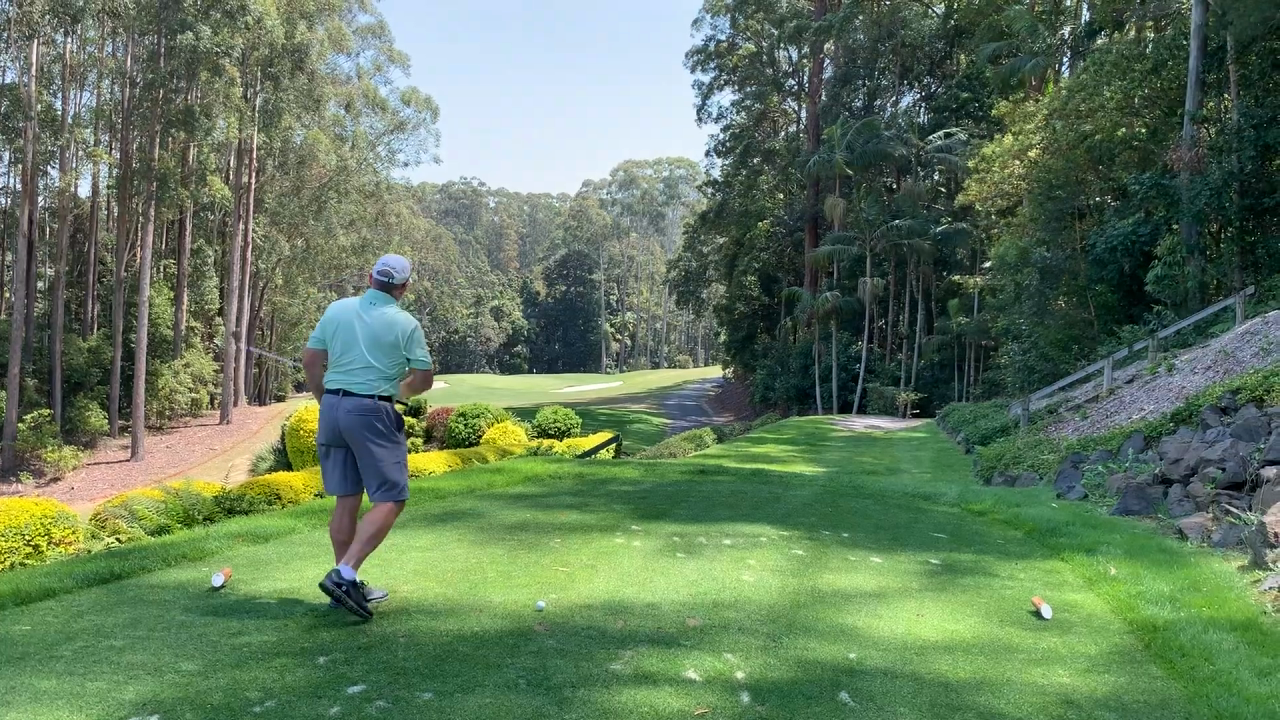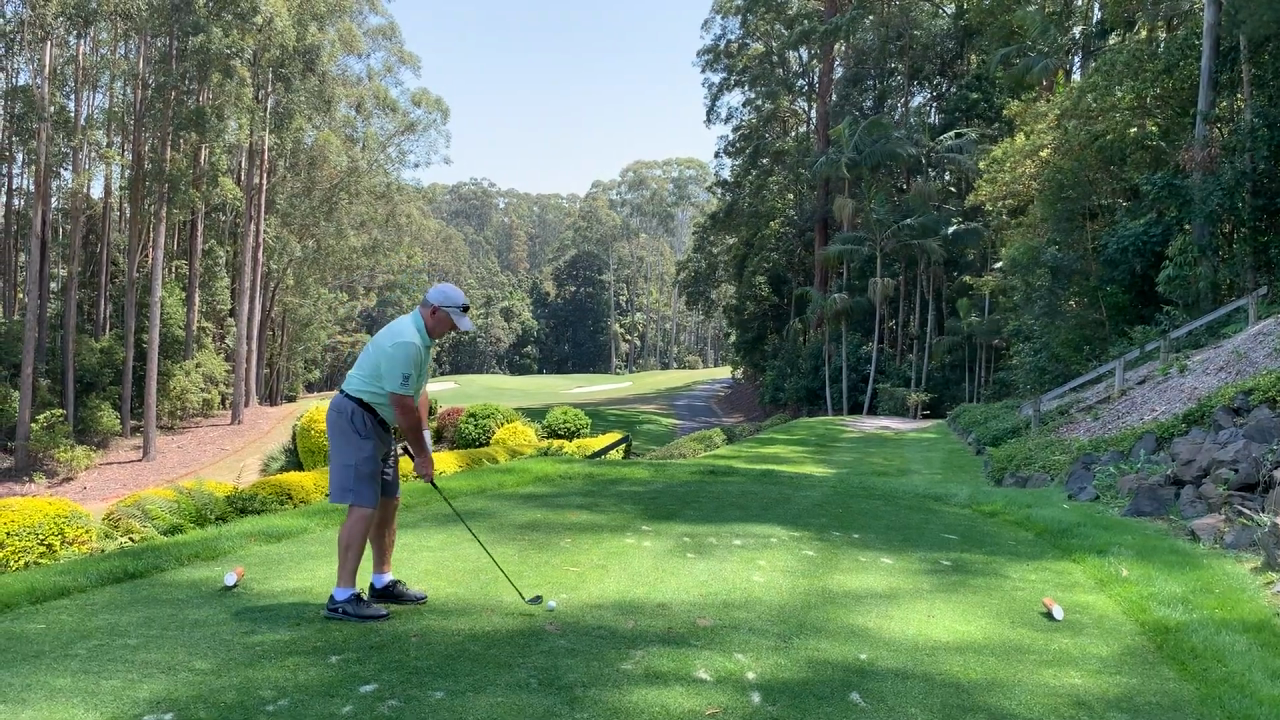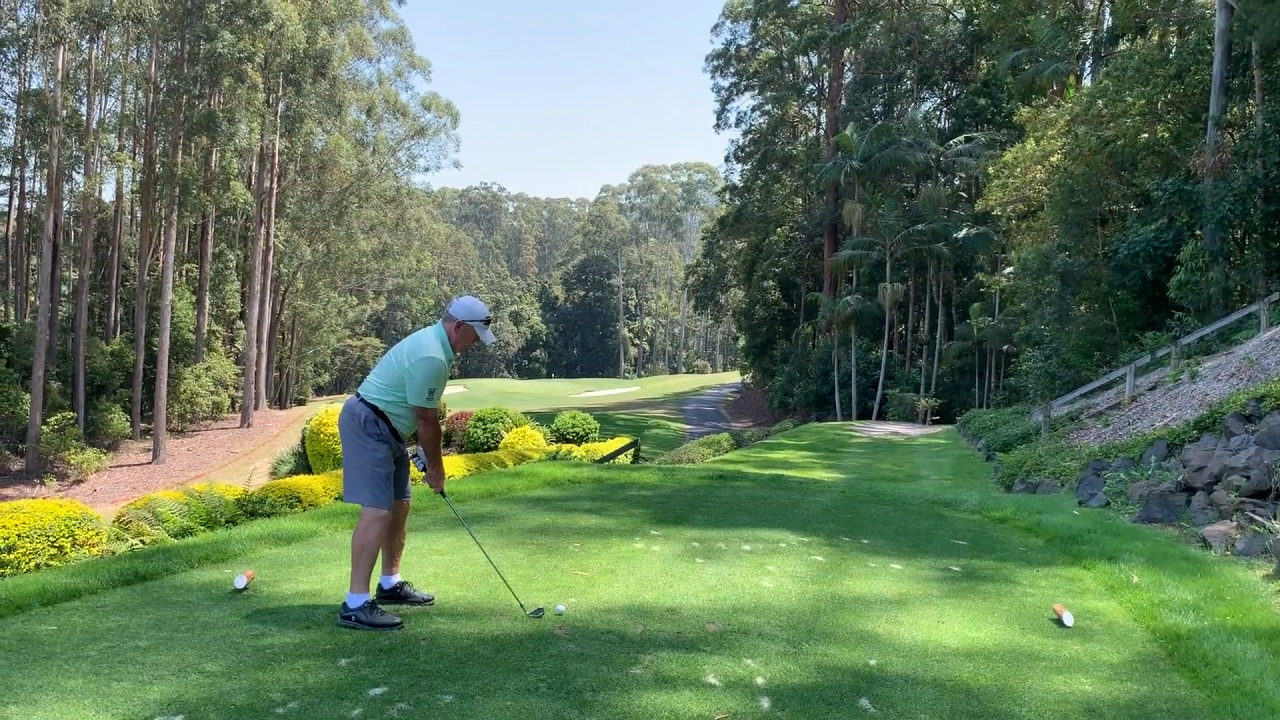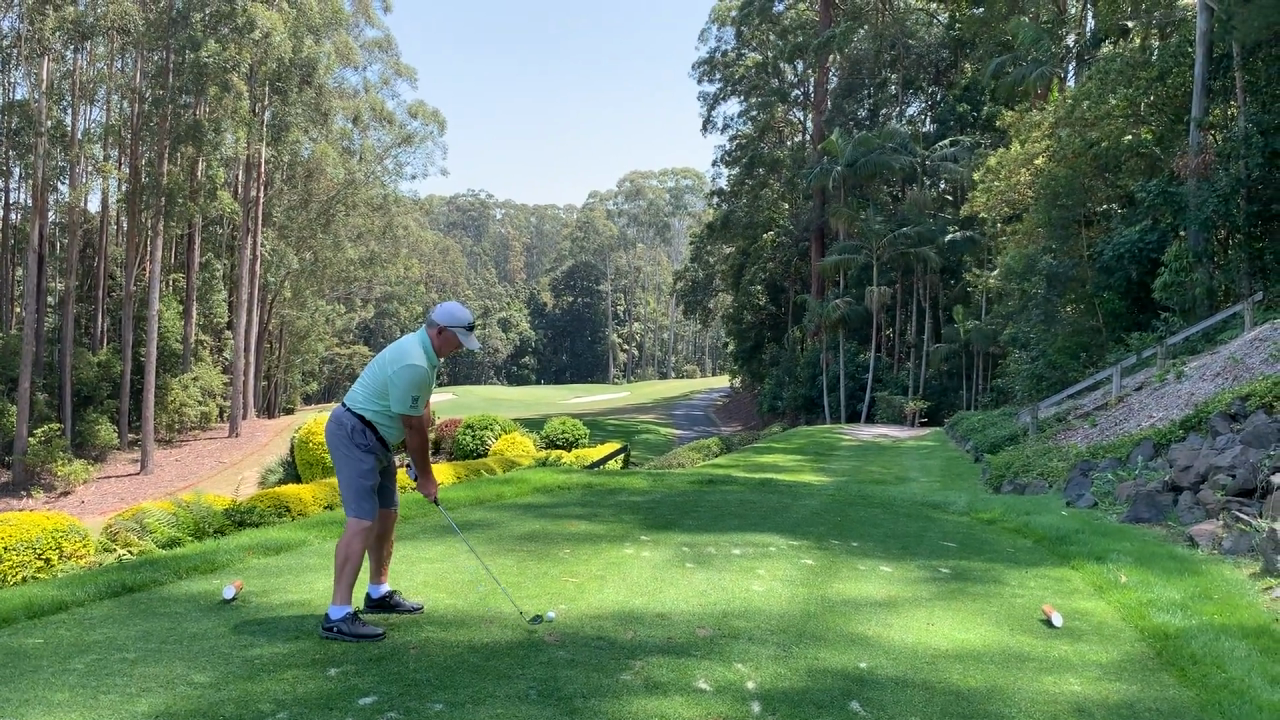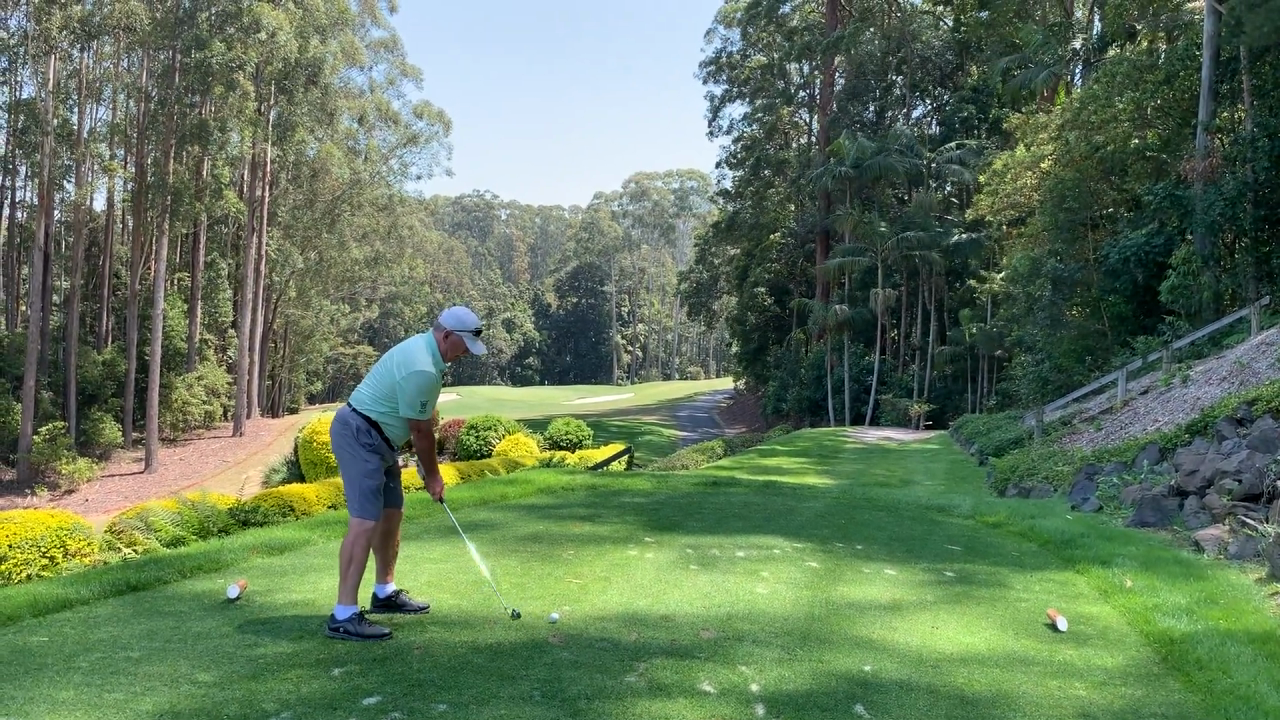
dt=1s
person 1, frame 1
left shoulder: (337, 310)
right shoulder: (407, 325)
left elbow: (311, 361)
right elbow: (424, 380)
left wrist: (324, 399)
left hip: (335, 409)
right hip: (374, 414)
left knee: (347, 499)
right knee: (390, 499)
left ankle: (346, 581)
right ankle: (344, 574)
person 1, frame 2
left shoulder: (418, 334)
right shoulder: (406, 342)
left elbow: (417, 392)
right elbow: (403, 406)
left wrist: (424, 434)
right wrist: (421, 455)
left hip: (374, 422)
right hip: (356, 420)
left knee: (386, 502)
right knee: (363, 507)
left ankle: (383, 582)
right ankle: (342, 597)
person 1, frame 3
left shoulder: (434, 341)
right shoulder: (430, 357)
left elbow: (426, 415)
right elbow: (426, 418)
left wrist: (426, 452)
right wrist: (436, 467)
left hip: (385, 428)
right hip: (368, 425)
left knee: (399, 505)
right knee: (377, 511)
left ankle: (390, 583)
right ankle: (356, 604)
person 1, frame 4
left shoulder: (422, 350)
right shoulder: (413, 365)
left elbow: (421, 412)
right elbow: (413, 426)
left wrist: (420, 464)
right wrist: (426, 476)
left hip: (371, 437)
right hip: (354, 435)
left knee: (386, 514)
right knee: (362, 521)
left ankle: (379, 593)
right ankle: (338, 615)
person 1, frame 5
left shoulder: (425, 347)
right shoulder: (421, 370)
left elbow: (424, 419)
right elbow: (421, 431)
left wrist: (425, 462)
right wrist: (432, 475)
left hip: (375, 437)
right hip: (360, 435)
left knee: (391, 514)
right knee: (365, 521)
left ankle: (385, 593)
right ankle: (344, 616)
